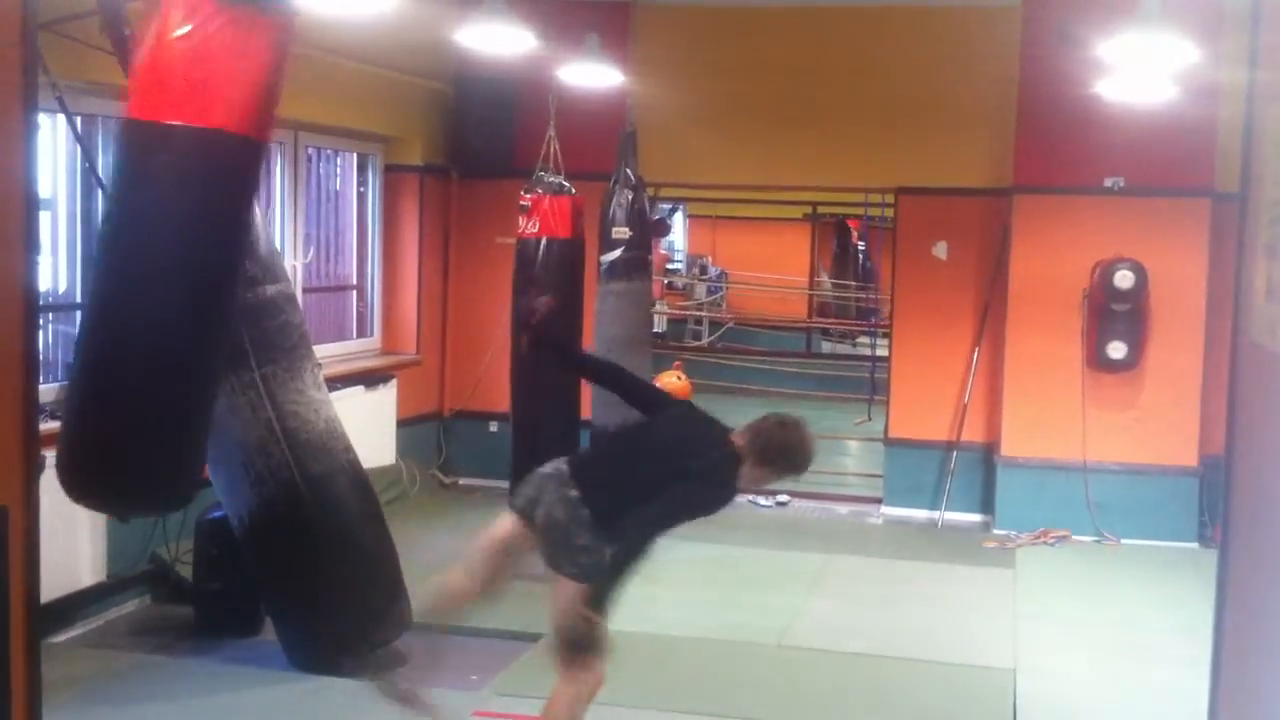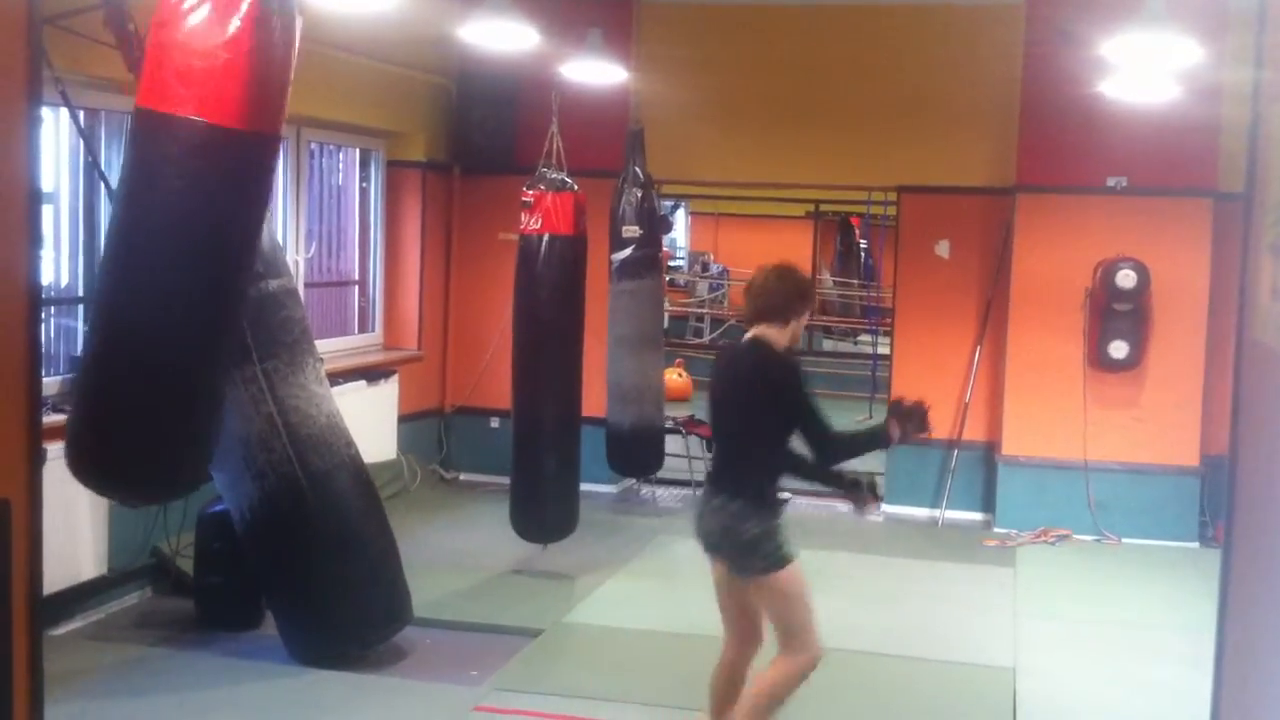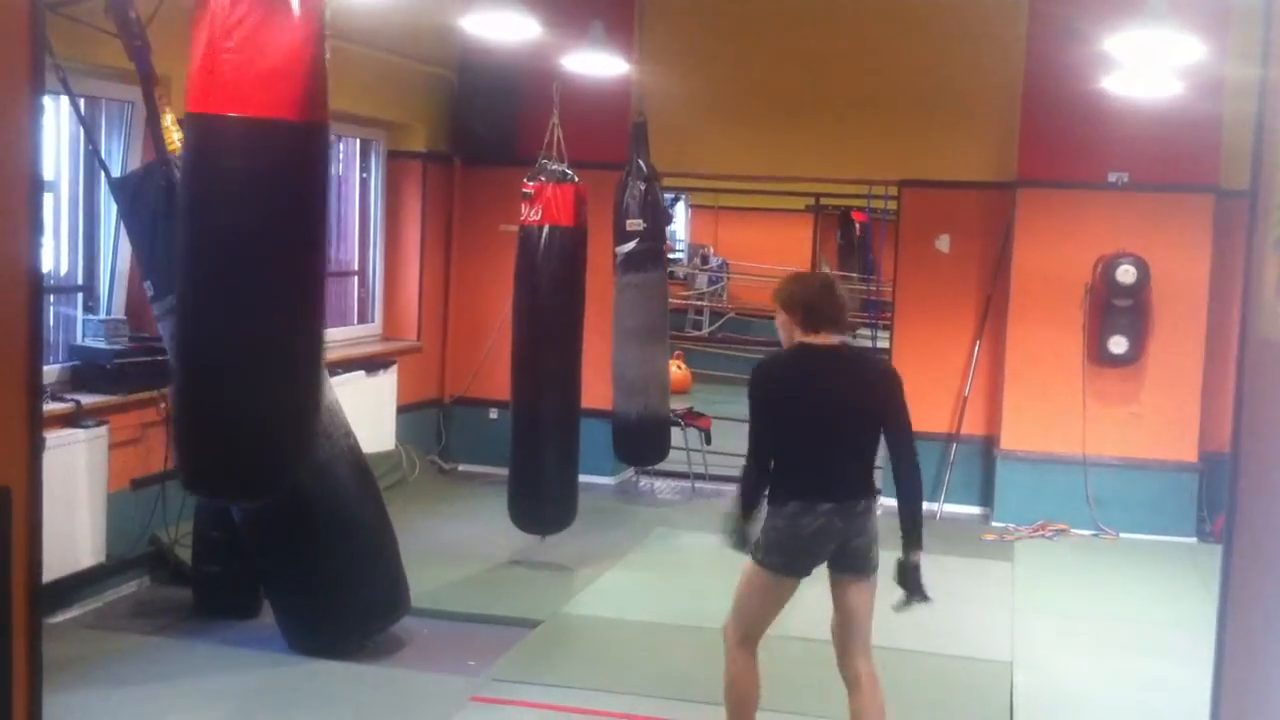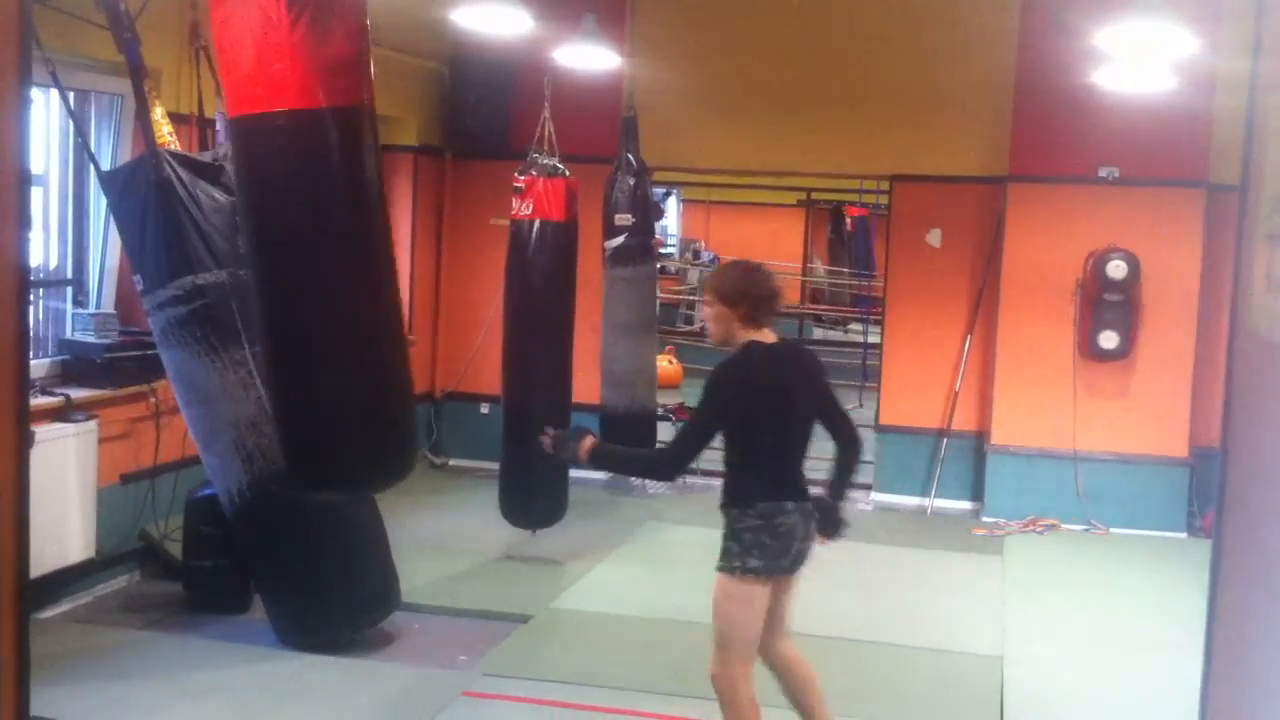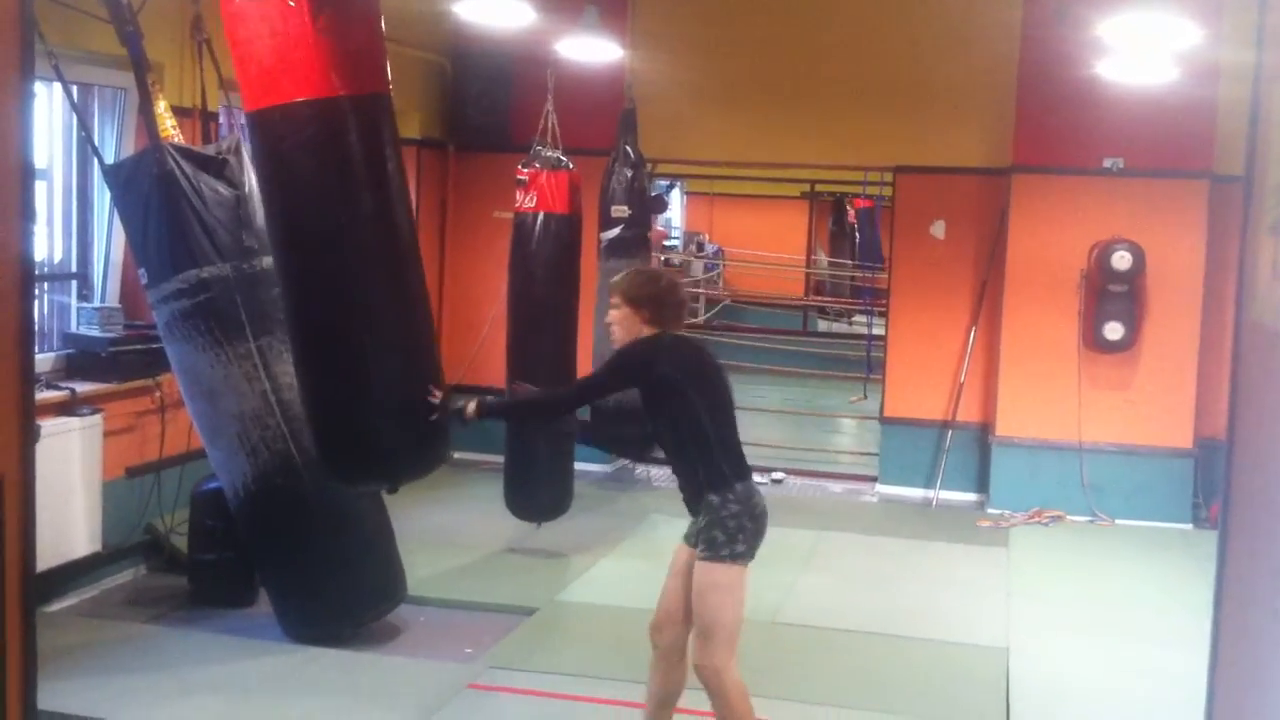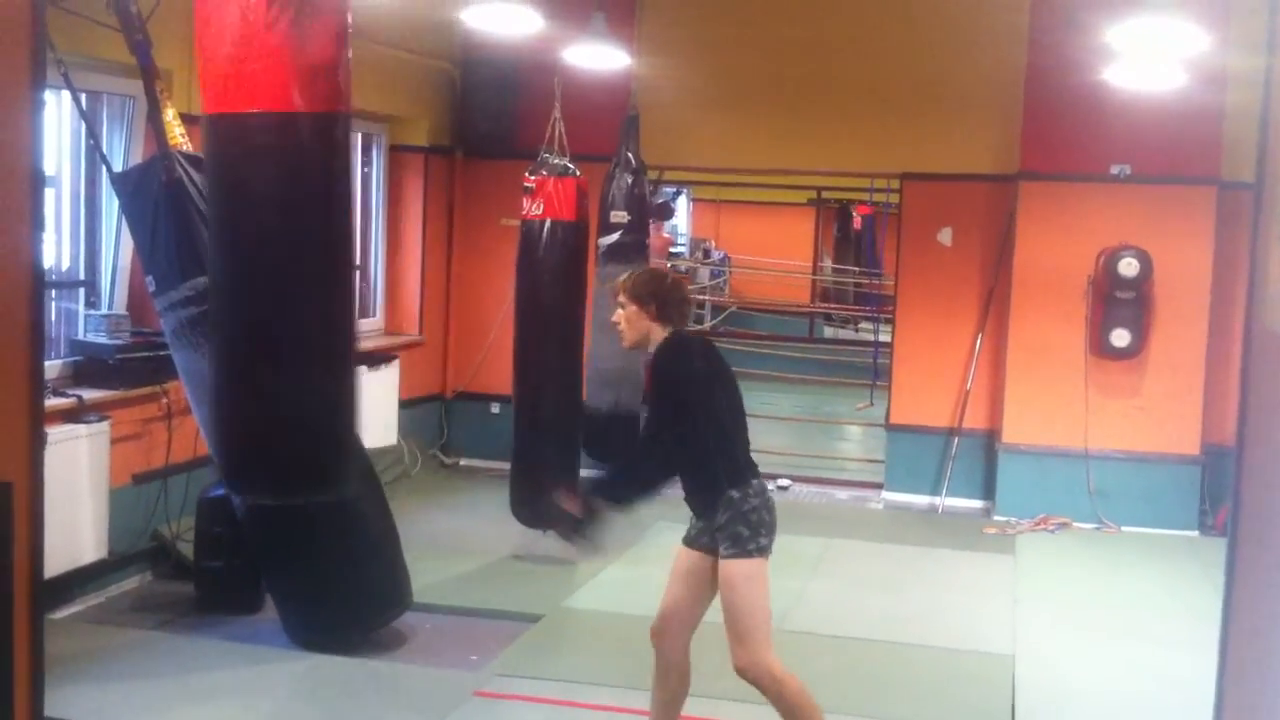
dt=0.4s
person 1, frame 1
left shoulder: (691, 421)
right shoulder: (717, 487)
left elbow: (614, 379)
right elbow: (639, 535)
left wrist: (543, 339)
right wrist: (593, 609)
left hip: (550, 481)
right hip: (575, 528)
left knee: (471, 582)
right knee: (583, 672)
person 1, frame 2
left shoulder: (734, 359)
right shoulder: (777, 366)
right elbow: (825, 450)
left wrist: (839, 482)
right wrist: (893, 431)
left hip: (718, 511)
right hip: (747, 520)
left knee: (741, 643)
right knee: (802, 652)
person 1, frame 3
left shoulder: (772, 373)
right shoulder: (880, 374)
left elbow: (758, 464)
right elbow: (906, 465)
left wrist: (741, 518)
right wrist: (912, 551)
left hip: (793, 520)
right hip: (855, 524)
left knee: (739, 639)
right knee: (857, 663)
person 1, frame 4
left shoulder: (735, 374)
right shoulder: (803, 362)
left elbow: (671, 463)
right elbow: (850, 442)
left wrist: (589, 450)
right wrist: (831, 501)
left hip: (755, 524)
right hip: (796, 519)
left knee: (729, 672)
right knee: (774, 644)
person 1, frame 5
left shoulder: (649, 355)
right shoulder: (679, 356)
left elbow: (564, 399)
left wrist: (478, 407)
left hip: (728, 510)
right hip: (715, 508)
left knee: (711, 661)
right knee: (666, 633)
person 1, frame 6
left shoulder: (677, 358)
right shoulder: (683, 358)
left elbow: (653, 451)
right elbow: (658, 454)
left wrist: (590, 500)
right wrist: (600, 498)
left hip: (737, 512)
right hip: (711, 517)
left knee: (752, 660)
right knee: (667, 634)
